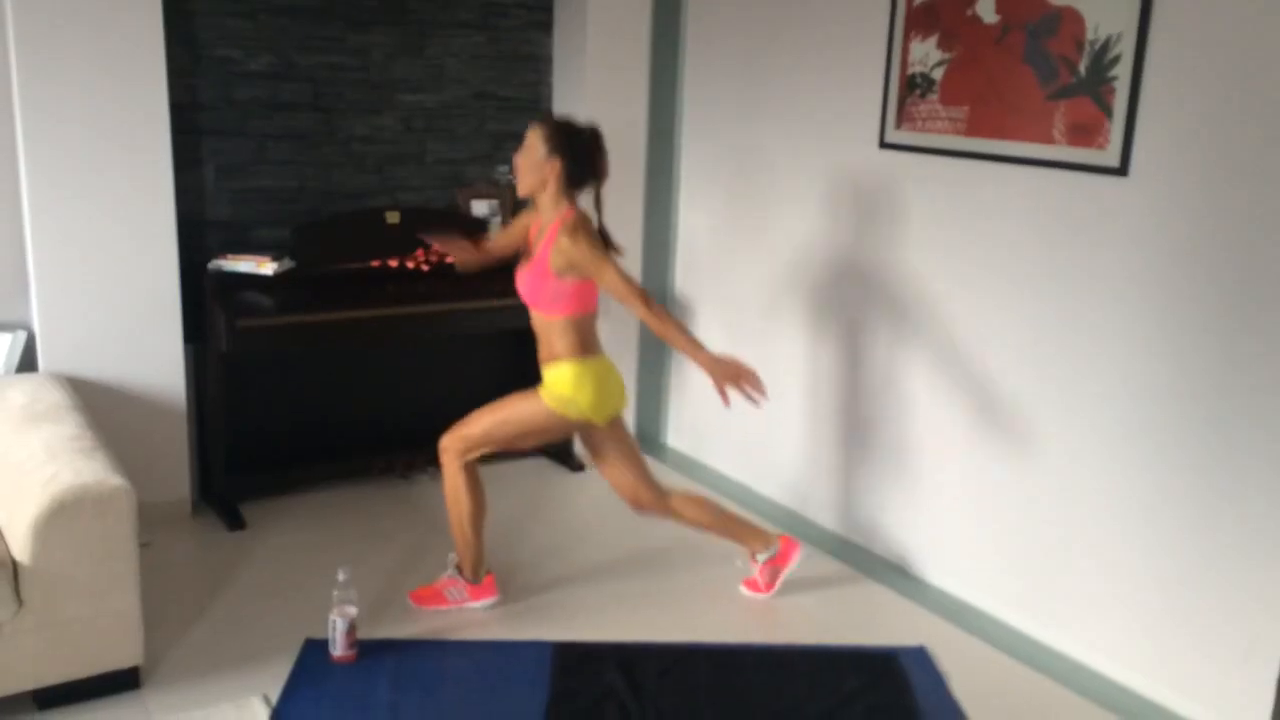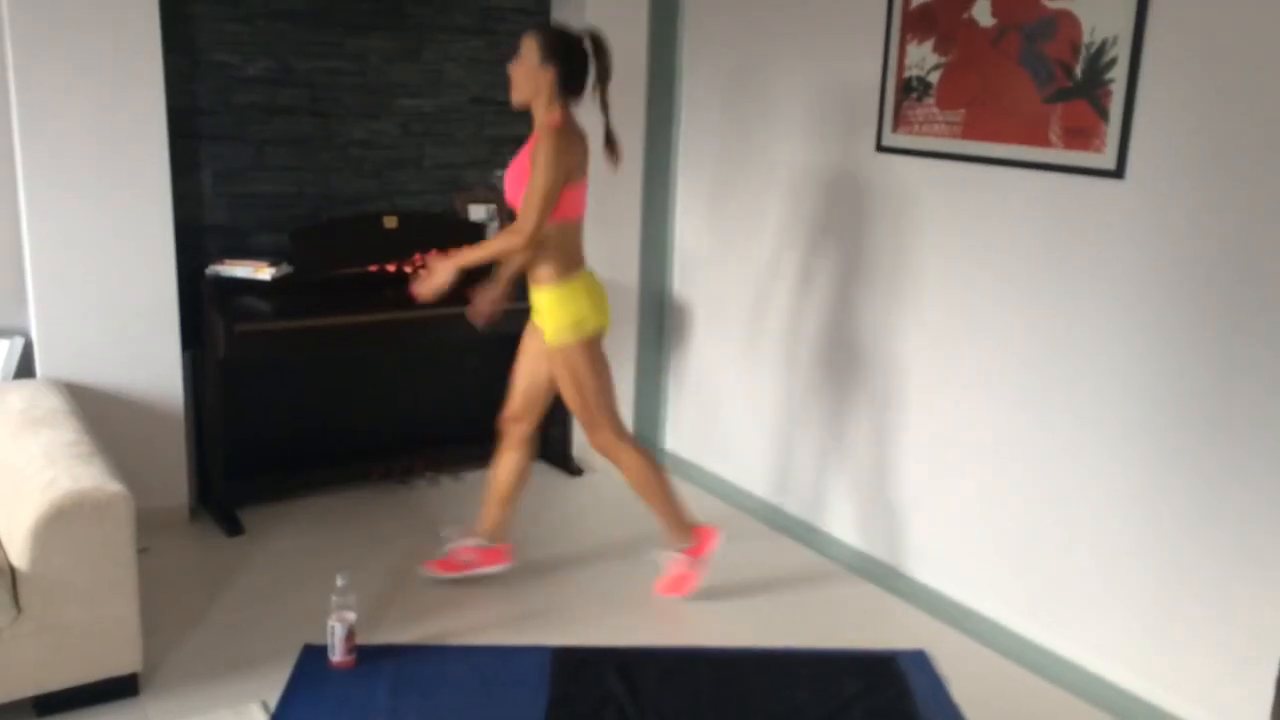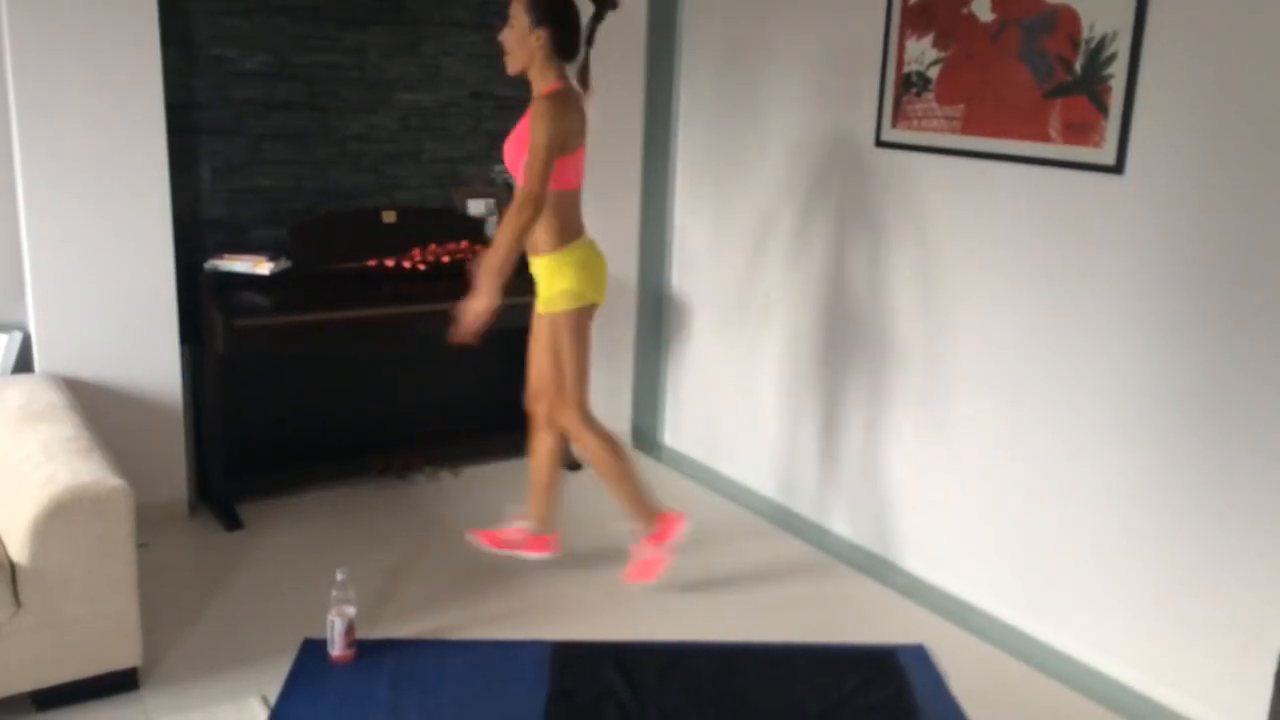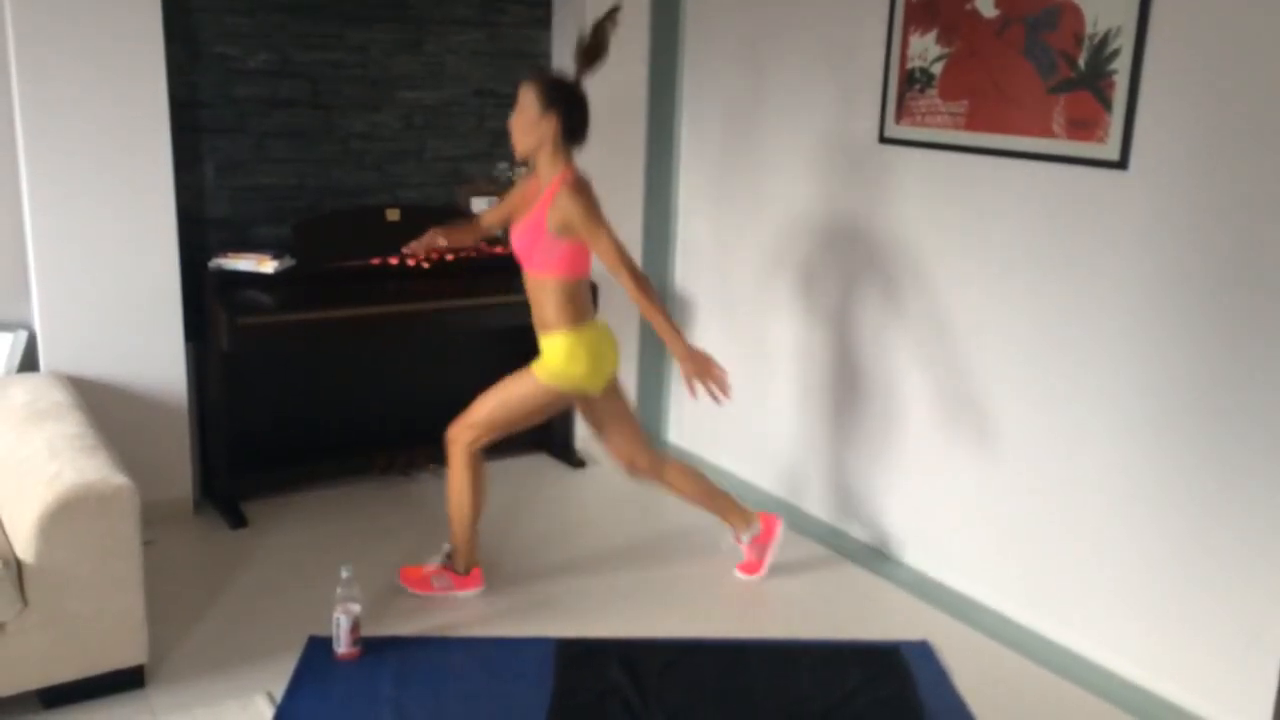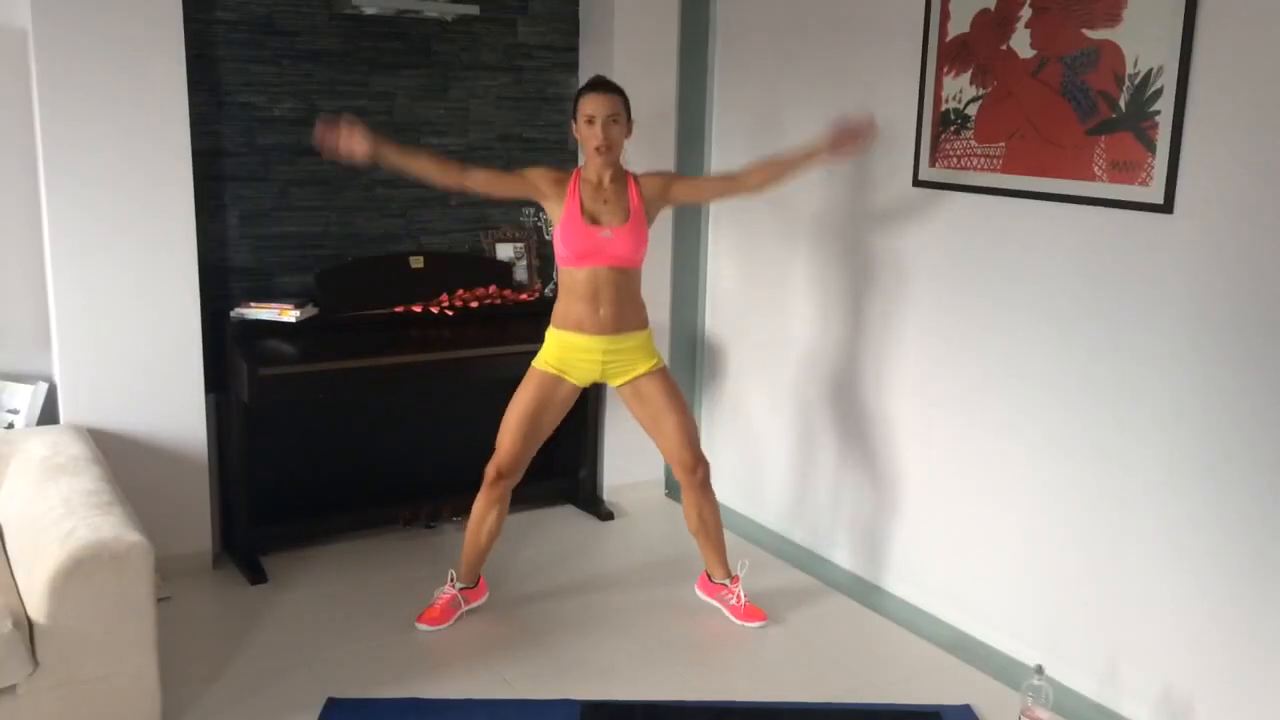
dt=1s
person 1, frame 1
left shoulder: (572, 235)
right shoulder: (536, 221)
left elbow: (641, 302)
right elbow: (486, 251)
left wrist: (707, 360)
right wrist: (458, 249)
left hip: (575, 390)
right hip: (581, 386)
left knee: (454, 448)
right knee: (647, 498)
left ankle: (469, 579)
right ankle: (770, 549)
person 1, frame 2
left shoulder: (554, 140)
right shoulder: (552, 135)
left elbow: (527, 235)
left wrist: (452, 266)
right wrist: (498, 283)
left hip: (570, 305)
right hip: (555, 304)
left knee: (607, 437)
right knee: (515, 424)
left ankle: (687, 538)
right ankle: (486, 541)
person 1, frame 3
left shoulder: (550, 105)
right shoulder: (557, 99)
left elbow: (528, 200)
left wrist: (488, 286)
right wrist: (490, 265)
left hip: (566, 275)
right hip: (560, 269)
left knee: (570, 415)
right knee: (541, 405)
left ankle: (653, 525)
right ankle: (537, 528)
person 1, frame 4
left shoulder: (568, 190)
right shoulder: (535, 186)
left elbow: (627, 273)
right elbow: (485, 226)
left wrist: (682, 348)
right wrist: (448, 236)
left hip: (573, 355)
right hip: (573, 354)
left knee: (463, 439)
right knee: (642, 462)
left ankle: (458, 569)
right ankle: (753, 528)
person 1, frame 5
left shoulder: (651, 189)
right shoulder: (552, 186)
left elbow: (742, 180)
right elbow: (459, 175)
left wrist: (820, 151)
right wrist: (378, 151)
left hip: (634, 351)
right hip: (564, 350)
left knee: (693, 468)
right knee: (500, 470)
left ankle: (721, 582)
right ankle: (464, 584)
